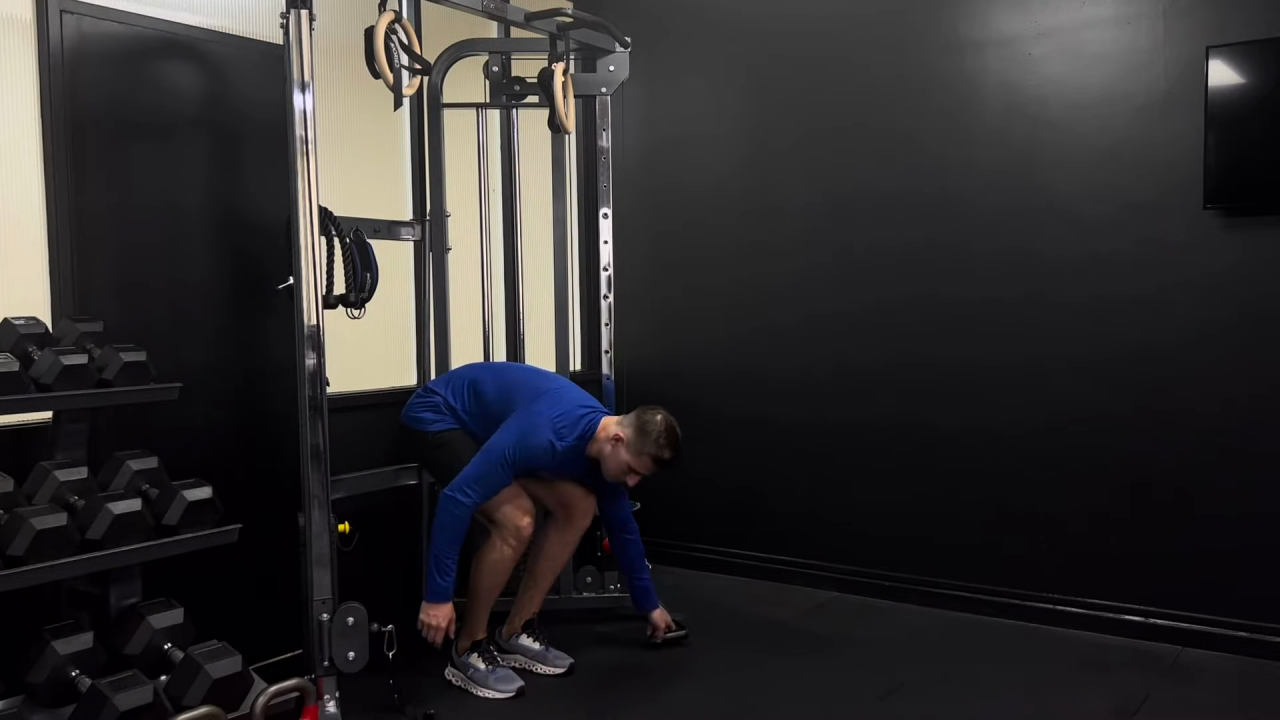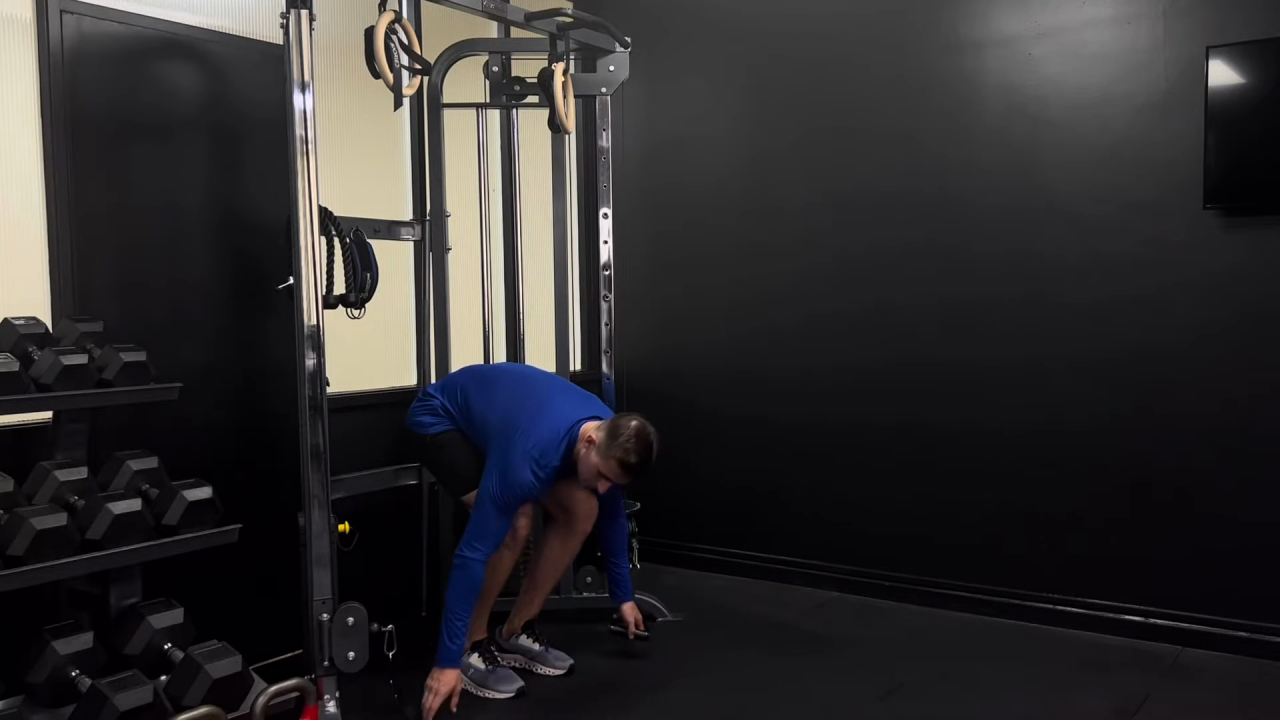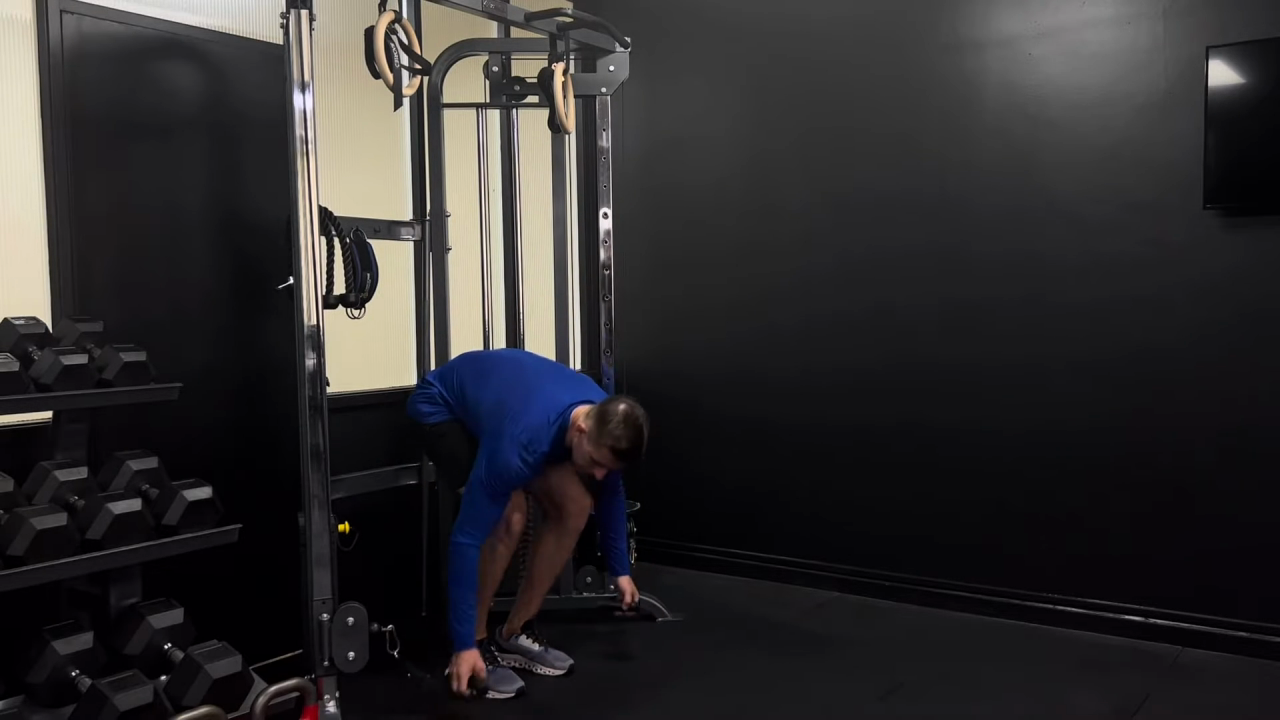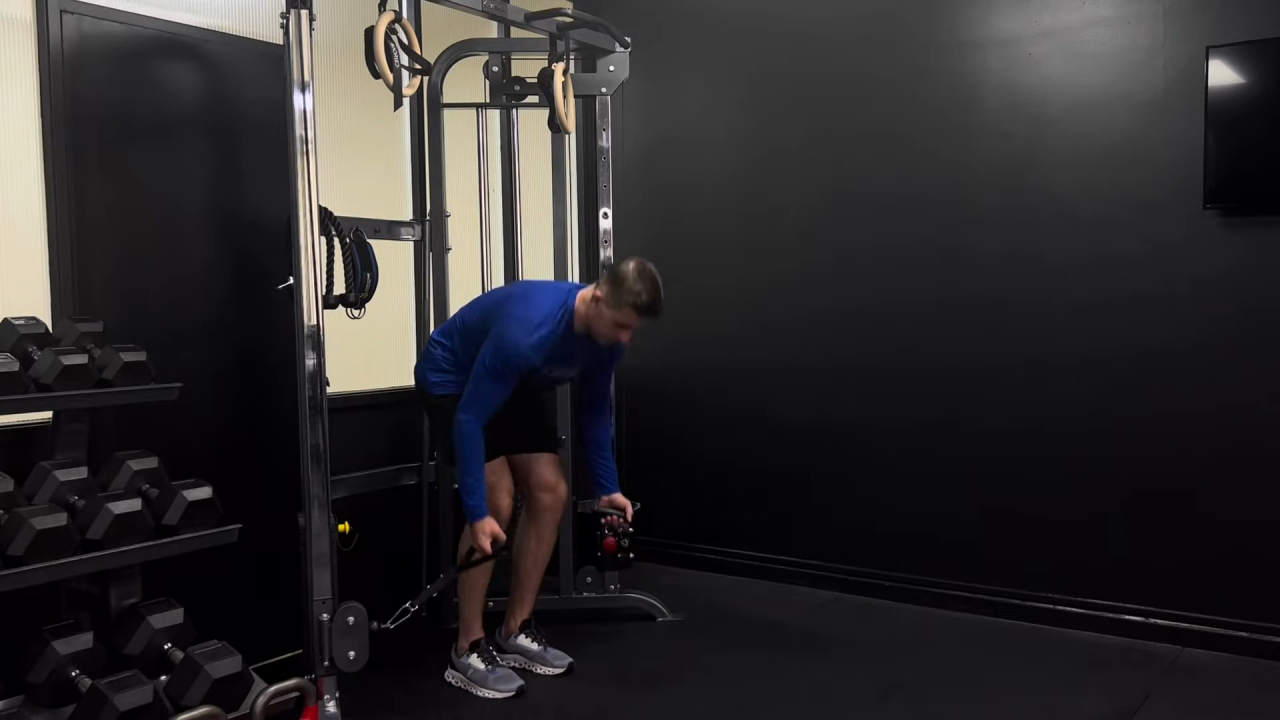
dt=0.3s
person 1, frame 1
left shoulder: (605, 451)
right shoulder: (544, 435)
left elbow: (623, 528)
right elbow: (457, 497)
left wrist: (650, 604)
right wrist: (437, 596)
left hip: (490, 423)
right hip: (438, 417)
left knee: (578, 506)
right knee: (517, 522)
left ankle: (515, 633)
right ankle: (468, 650)
person 1, frame 2
left shoulder: (612, 440)
right shoulder: (529, 460)
left elbow: (612, 517)
right elbow: (473, 554)
left wrist: (623, 596)
right wrist: (449, 661)
left hip: (497, 406)
right hip: (439, 419)
left knee: (582, 511)
right knee: (515, 524)
left ankle: (514, 633)
right ankle: (472, 647)
person 1, frame 3
left shoulder: (607, 423)
right shoulder: (518, 446)
left elbow: (609, 496)
right elbow: (467, 539)
left wrist: (620, 569)
right wrist: (463, 646)
right hip: (442, 408)
left knee: (574, 506)
right knee: (510, 517)
left ankle: (515, 633)
right ankle: (475, 642)
person 1, frame 4
left shoulder: (606, 338)
right shoulder: (527, 332)
left elbow: (596, 411)
right elbow: (471, 419)
left wrist: (608, 488)
right wrist: (477, 511)
left hip: (516, 388)
right hip: (451, 380)
left knee: (551, 494)
right knee: (498, 502)
left ankle: (515, 632)
right ankle: (467, 650)
